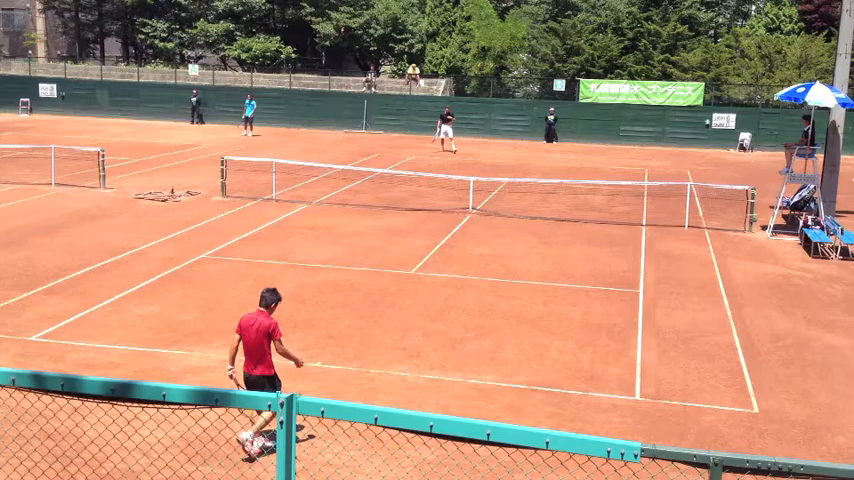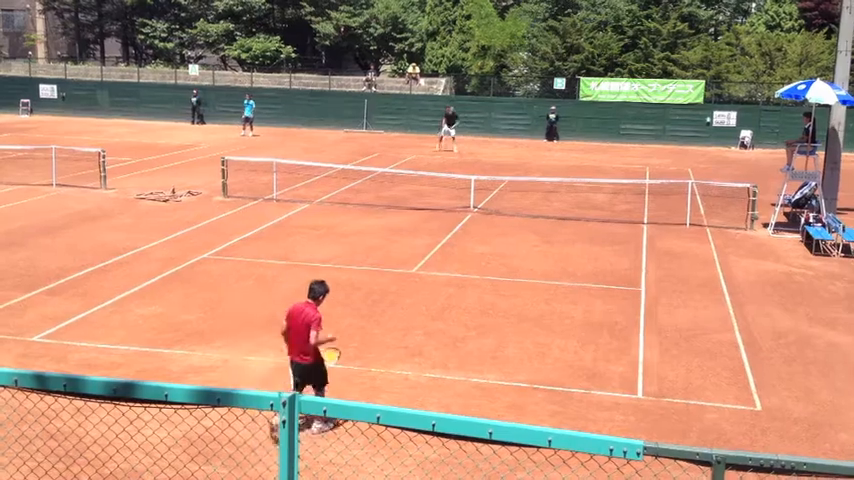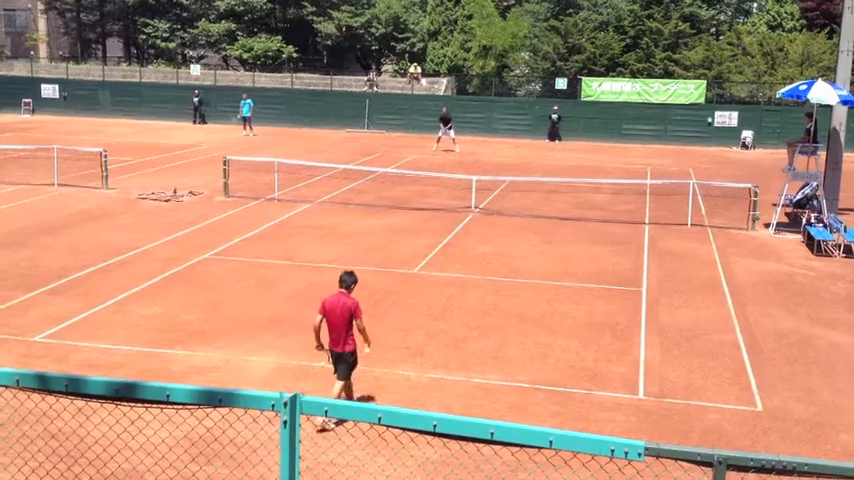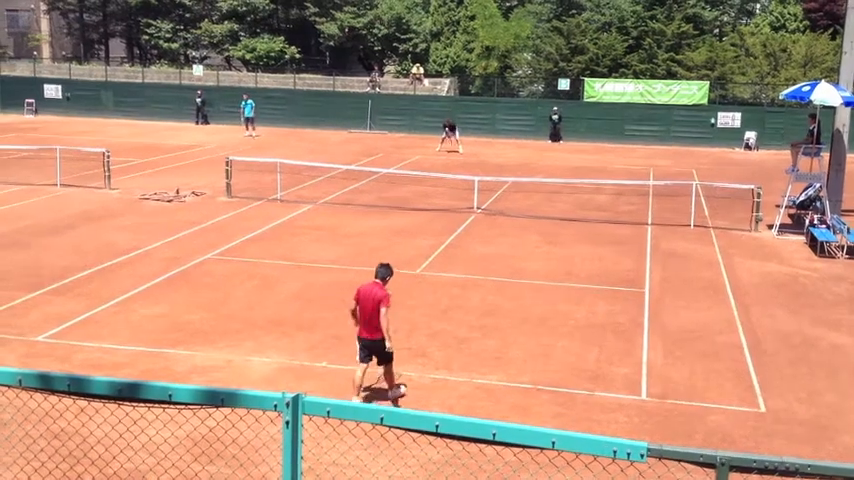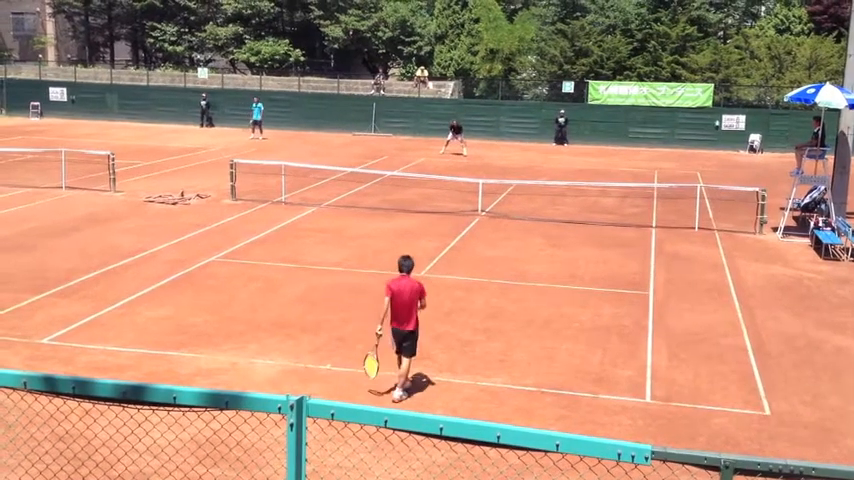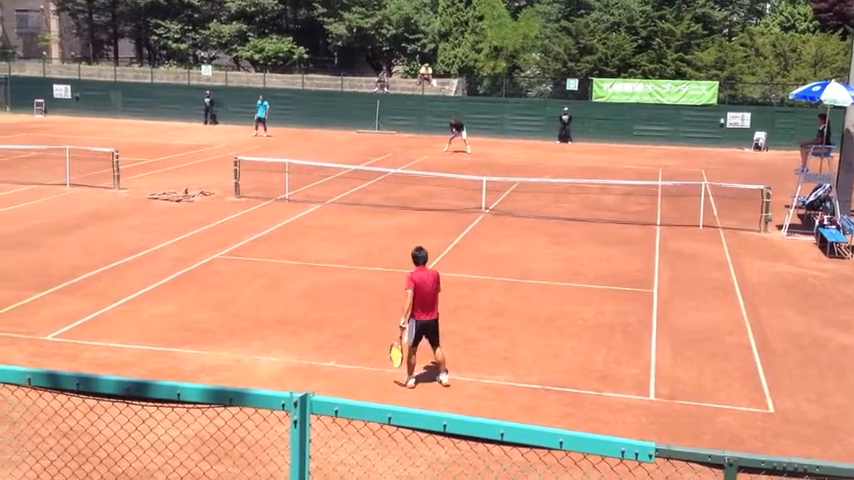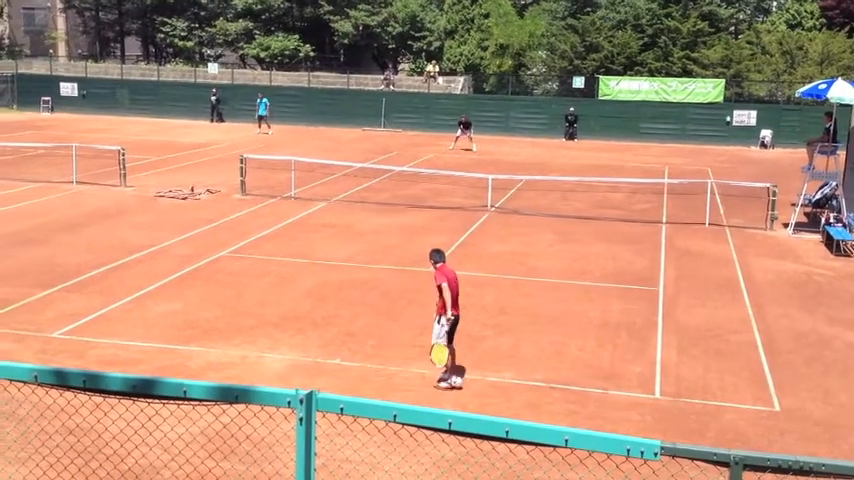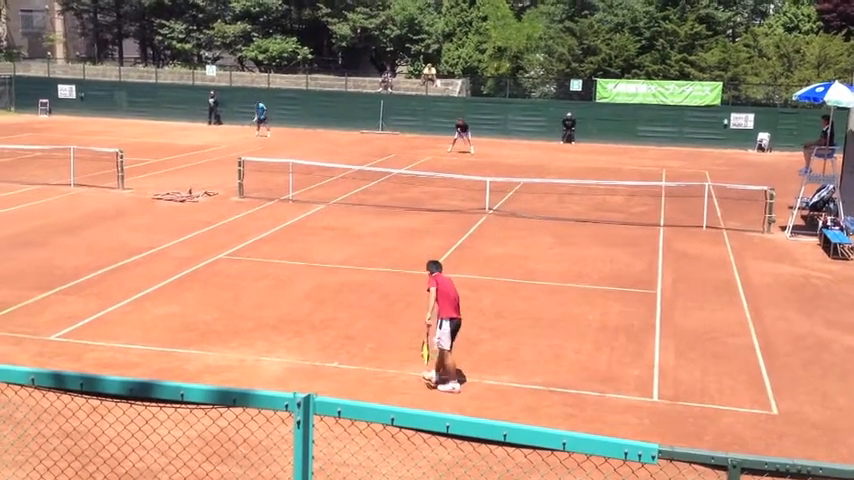
dt=0.5s
person 1, frame 1
left shoulder: (244, 319)
right shoulder: (271, 324)
left elbow: (234, 345)
right elbow: (280, 349)
left wrist: (231, 366)
right wrist: (296, 360)
left hip: (248, 373)
right hip: (265, 374)
left ankle: (257, 441)
right ankle: (248, 435)
person 1, frame 2
left shoulder: (294, 308)
right shoulder: (315, 315)
left elbow: (283, 331)
right elbow: (313, 341)
right wrist: (328, 339)
left hip: (295, 359)
right hip: (311, 362)
left knee: (295, 392)
right knee: (319, 391)
right ankle: (319, 423)
person 1, frame 3
left shoulder: (327, 301)
right shoulder: (353, 304)
left elbow: (317, 324)
right elbow: (360, 327)
left wrist: (318, 342)
right wrist: (367, 341)
left hip: (333, 348)
right hip: (348, 349)
left knee: (345, 377)
right knee: (340, 382)
left ankle: (351, 403)
person 1, frame 4
left shoulder: (361, 289)
right shoulder: (383, 294)
left elbow: (353, 310)
right elbow: (383, 318)
left wrist: (357, 321)
right wrist: (388, 340)
left hip: (363, 336)
right hip: (378, 338)
left knee: (362, 367)
right knee: (387, 365)
left ankle: (356, 398)
right ankle: (393, 391)
person 1, frame 5
left shoulder: (391, 284)
right shoulder: (417, 285)
left elbow: (386, 306)
right elbow: (423, 305)
left wrist: (380, 325)
left hip: (396, 327)
right hip: (411, 328)
left knee: (400, 355)
right knee: (406, 359)
left ankle: (404, 382)
right ankle: (398, 391)
person 1, frame 6
left shoulder: (412, 276)
right shoulder: (435, 274)
left elbow: (409, 298)
left wrist: (404, 318)
left hip: (417, 319)
right hip: (433, 318)
left knee: (412, 349)
right knee: (436, 347)
left ankle: (410, 379)
right ankle: (443, 376)
person 1, frame 7
left shoulder: (439, 272)
right shoulder: (452, 272)
left elbow: (446, 290)
left wrist: (448, 311)
left hip: (445, 315)
right hip: (455, 314)
right knee: (449, 345)
left ankle: (453, 379)
right ankle: (450, 374)
person 1, frame 8
left shoulder: (433, 279)
right shoulder: (447, 280)
left elbow: (433, 294)
left wrist: (429, 314)
left hip: (446, 319)
right hip: (456, 318)
left knee: (445, 351)
right knee: (442, 348)
left ankle: (454, 383)
right ankle: (435, 374)
